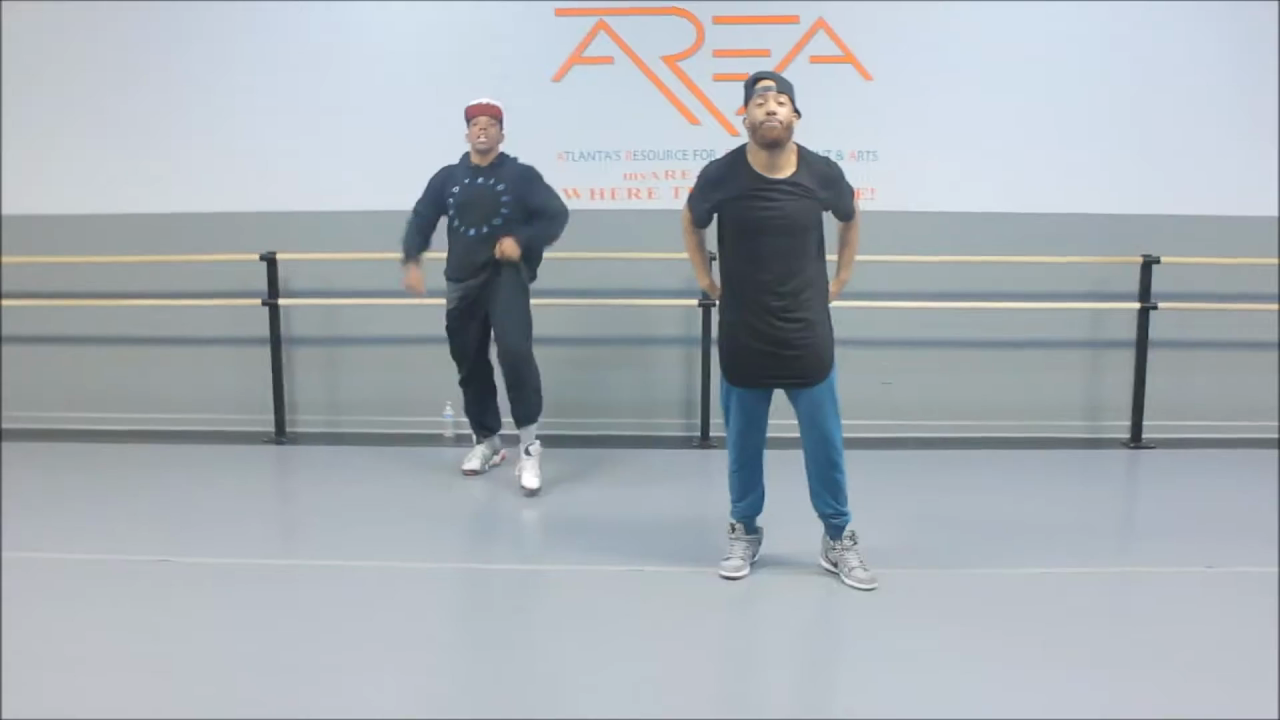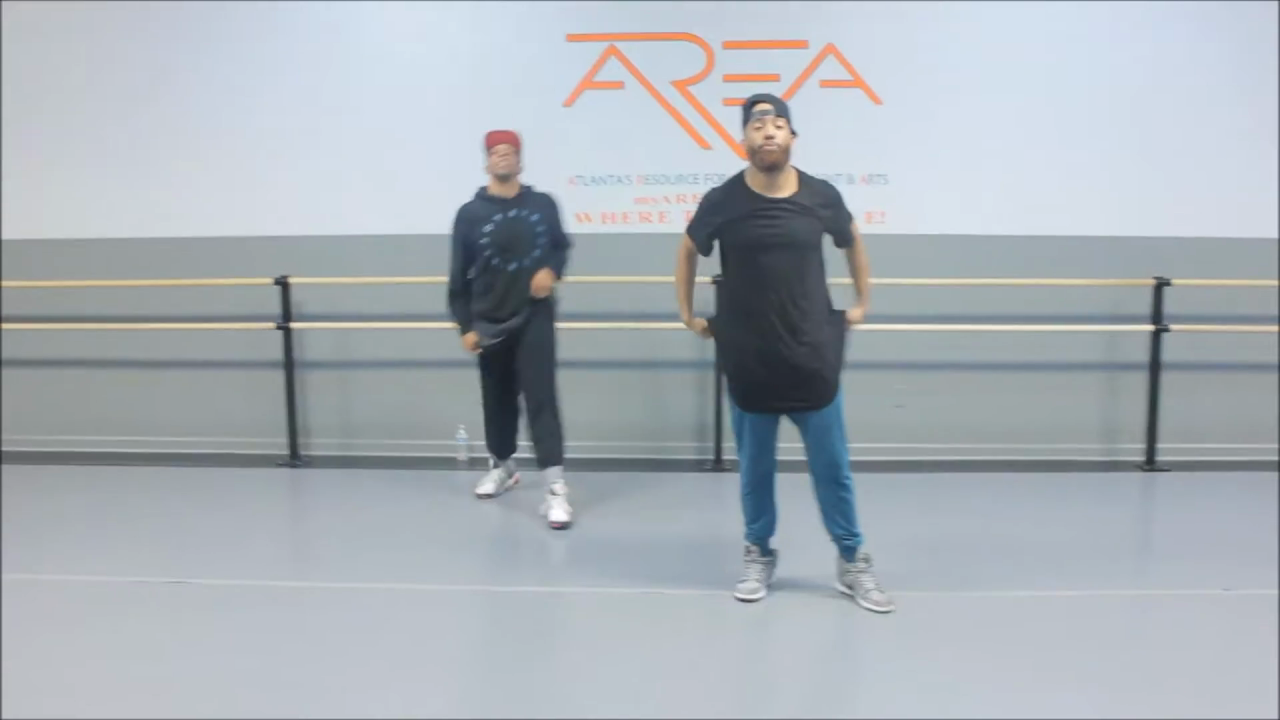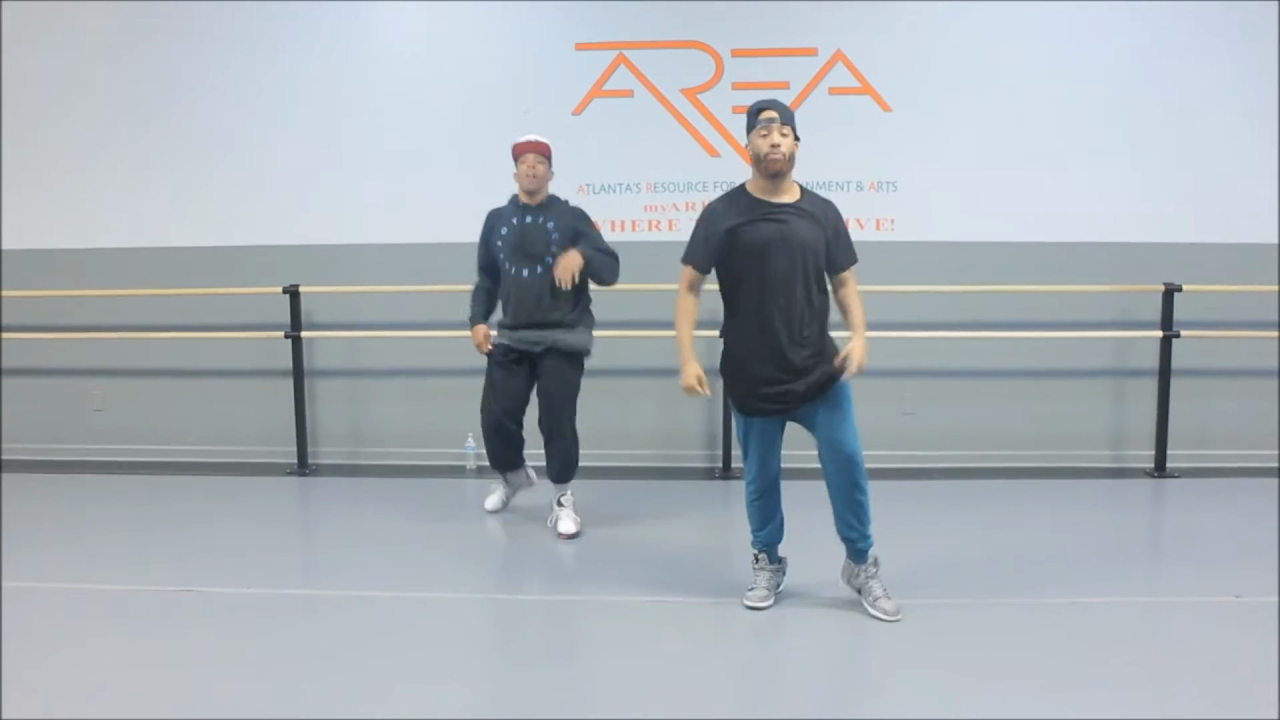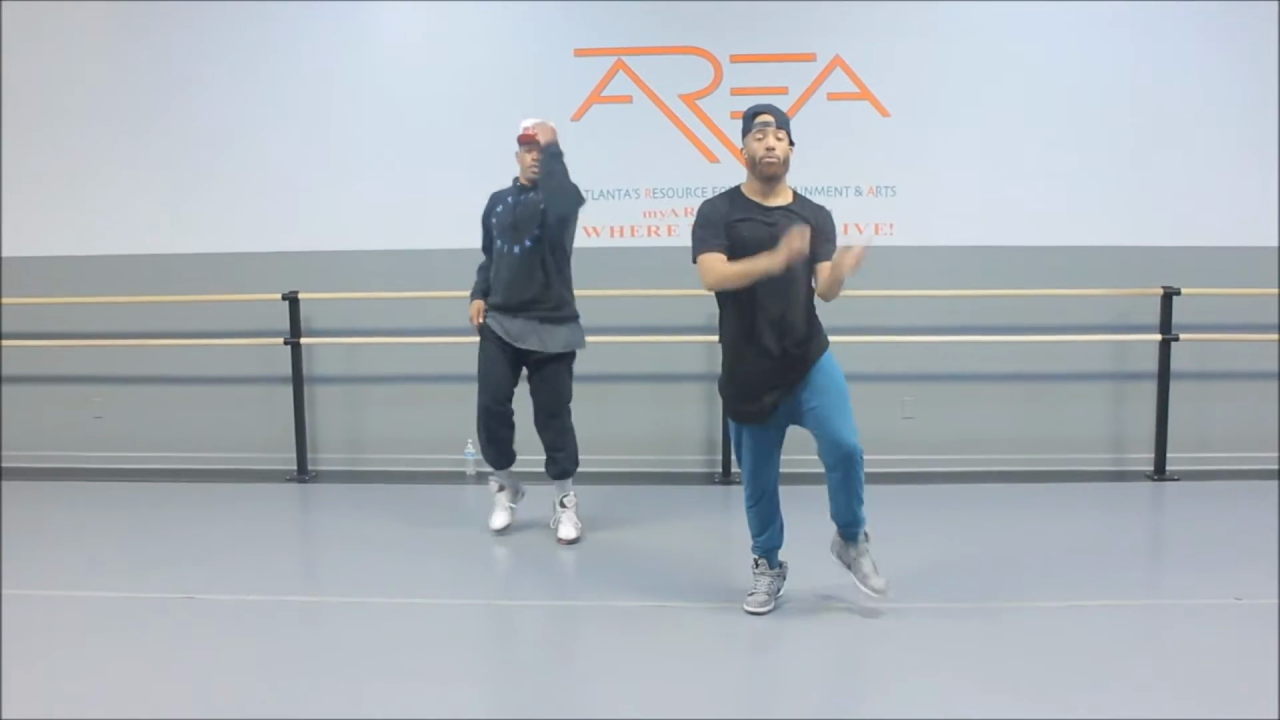
dt=0.3s
person 1, frame 1
left shoulder: (823, 173)
right shoulder: (720, 175)
left elbow: (849, 216)
right elbow: (691, 221)
left wrist: (842, 276)
right wrist: (705, 278)
left hip: (806, 333)
right hip: (743, 335)
left knee: (825, 442)
right knee: (743, 442)
left ankle: (838, 540)
right ankle: (744, 532)
person 1, frame 2
left shoulder: (822, 196)
right shoulder: (722, 202)
left elbow: (851, 239)
right elbow: (689, 251)
left wrist: (862, 298)
right wrist: (688, 313)
left hip: (813, 359)
right hip: (748, 362)
left knee: (832, 464)
right knee: (755, 466)
left ankle: (853, 562)
right ankle: (759, 555)
person 1, frame 3
left shoulder: (822, 212)
right shoulder: (723, 213)
left elbow: (844, 282)
right elbow: (689, 287)
left wrist: (859, 336)
right wrist: (686, 356)
left hip: (817, 365)
right hip: (751, 372)
left knee: (846, 460)
right knee: (761, 474)
left ankle: (861, 565)
right ankle: (768, 563)
person 1, frame 4
left shoulder: (812, 214)
right shoulder: (718, 211)
left elbow: (827, 289)
right elbow: (713, 276)
left wrist: (842, 267)
right wrist: (775, 260)
left hip: (809, 357)
right hip: (748, 370)
left knee: (845, 449)
right knee: (758, 477)
left ankle: (851, 537)
right ankle: (768, 566)
person 2, frame 1
left shoulder: (521, 175)
right shoulder: (447, 177)
left elbow: (556, 215)
right elbow: (421, 218)
left wrist: (523, 241)
right wrist: (411, 261)
left hip: (506, 278)
right hip: (463, 285)
left knee: (515, 352)
right knee: (471, 367)
left ankle: (529, 447)
right ankle: (487, 441)
person 2, frame 2
left shoulder: (543, 205)
right shoulder: (470, 214)
left elbow: (560, 247)
right elbow: (459, 277)
left wrist: (550, 270)
right wrist: (466, 326)
left hip: (534, 318)
right hip: (490, 323)
left knee: (540, 397)
right knee: (498, 399)
left ankle: (554, 487)
right ankle: (502, 467)
person 2, frame 3
left shoulder: (571, 217)
right shoulder: (497, 220)
left elbow: (609, 269)
right elbow: (486, 279)
left wrist: (582, 255)
right wrist: (478, 321)
left hip: (562, 337)
right hip: (512, 337)
left knee: (557, 419)
right knee: (496, 415)
left ankle: (563, 499)
right ankle: (512, 476)
person 2, frame 4
left shoulder: (562, 196)
right shoulder: (498, 201)
left elbow: (561, 204)
left wrist: (552, 148)
right wrist: (478, 295)
left hip: (550, 324)
right hip: (499, 322)
left knee: (552, 414)
right knee: (492, 406)
left ankle: (565, 501)
right ankle: (506, 486)
